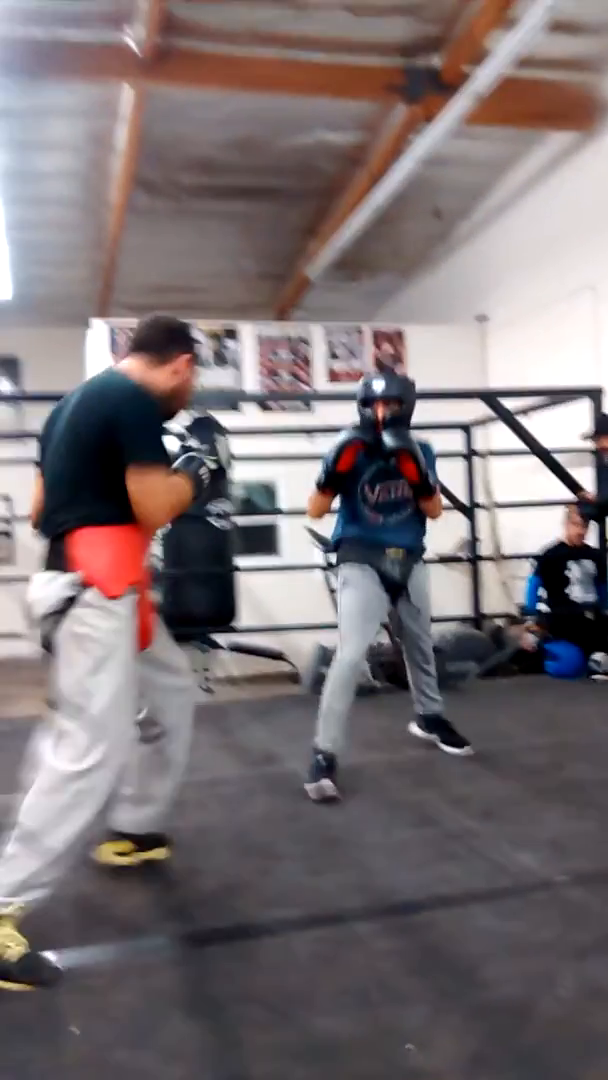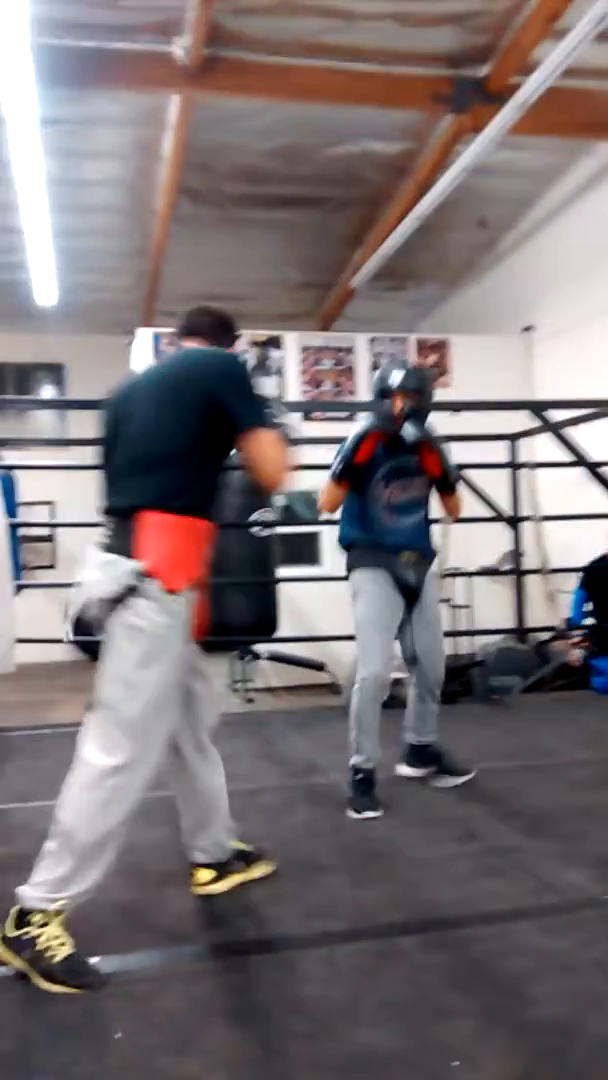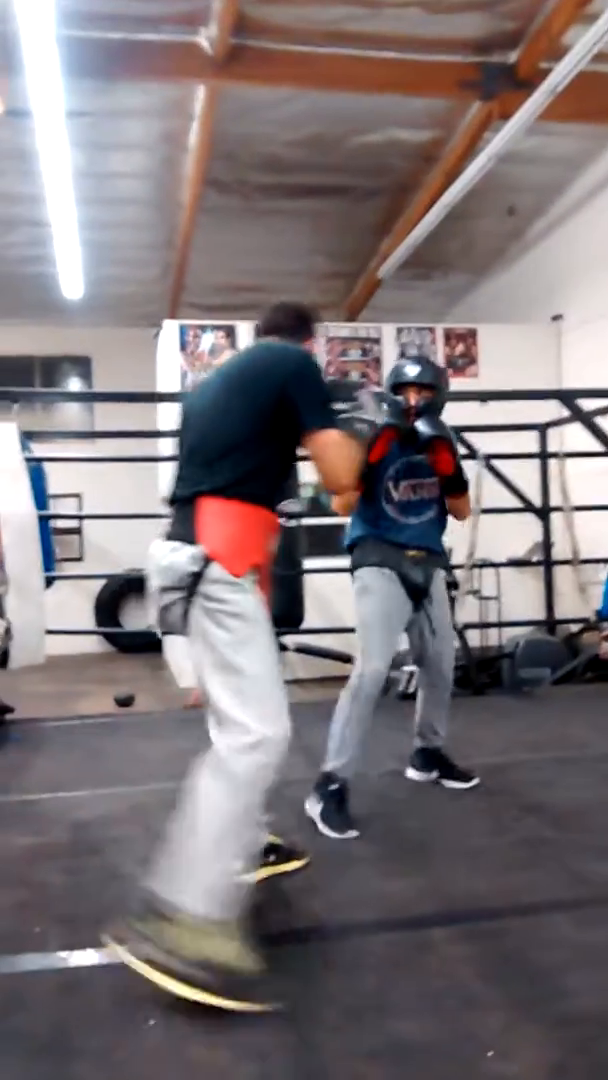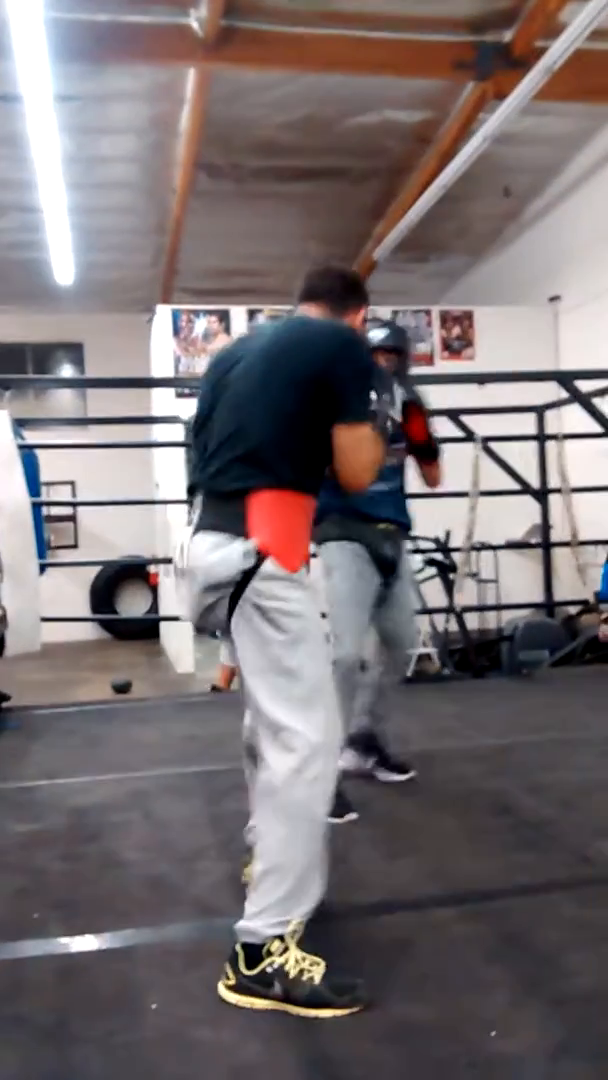
dt=0.3s
person 1, frame 1
left shoulder: (79, 402)
right shoulder: (135, 398)
right elbow: (153, 508)
right wrist: (193, 472)
left hip: (106, 583)
right hip: (99, 587)
left knee: (173, 695)
right knee: (87, 750)
left ankle: (132, 830)
person 1, frame 2
left shoulder: (132, 390)
right shoulder: (222, 368)
right elbow: (272, 475)
right wrist: (272, 435)
left hip: (143, 567)
right hip: (159, 573)
left knee: (190, 718)
right knee: (123, 747)
left ankle: (213, 854)
person 1, frame 3
left shoulder: (218, 380)
right shoulder: (295, 364)
right elbow: (337, 477)
right wrist: (351, 433)
left hip: (195, 554)
right hip: (220, 561)
left knee: (242, 717)
right knee: (255, 734)
left ankle: (238, 848)
right ankle: (175, 920)
person 1, frame 4
left shoulder: (235, 351)
right shoulder: (343, 344)
right elbow: (356, 474)
right wrist: (374, 421)
left hip: (214, 544)
right hip: (262, 554)
left knee: (273, 710)
right knee: (305, 740)
left ankle: (270, 845)
right ankle: (263, 951)
person 2, frame 1
left shoulder: (419, 451)
right shoulder: (350, 451)
left elbow: (434, 510)
right elbow: (315, 509)
left wrist: (413, 466)
right wrist: (338, 465)
left hip: (409, 562)
right hip: (361, 562)
left knee: (420, 646)
right knee: (350, 656)
left ankle: (429, 717)
right ankle: (324, 756)
person 2, frame 2
left shoulder: (427, 448)
right shoulder: (363, 444)
left elbow: (453, 510)
right elbow: (327, 504)
left wrist: (435, 462)
right wrist: (357, 452)
left hip: (418, 565)
right hip: (374, 564)
left knee: (429, 663)
right knee: (374, 671)
left ankle: (420, 750)
right ankle: (362, 770)
person 2, frame 3
left shoulder: (440, 446)
right shoulder: (375, 442)
left elbow: (462, 511)
right elbow: (341, 506)
left wrist: (446, 459)
right wrist: (372, 453)
left hip: (427, 567)
right hip: (379, 564)
left knee: (440, 667)
right knee: (371, 673)
left ankle: (428, 754)
right ankle: (330, 785)
person 2, frame 4
left shoulder: (404, 411)
left elbow: (433, 478)
left wrist: (418, 428)
left hip: (391, 539)
right hip: (346, 537)
left knee: (399, 644)
right knee: (350, 653)
left ankle: (362, 739)
